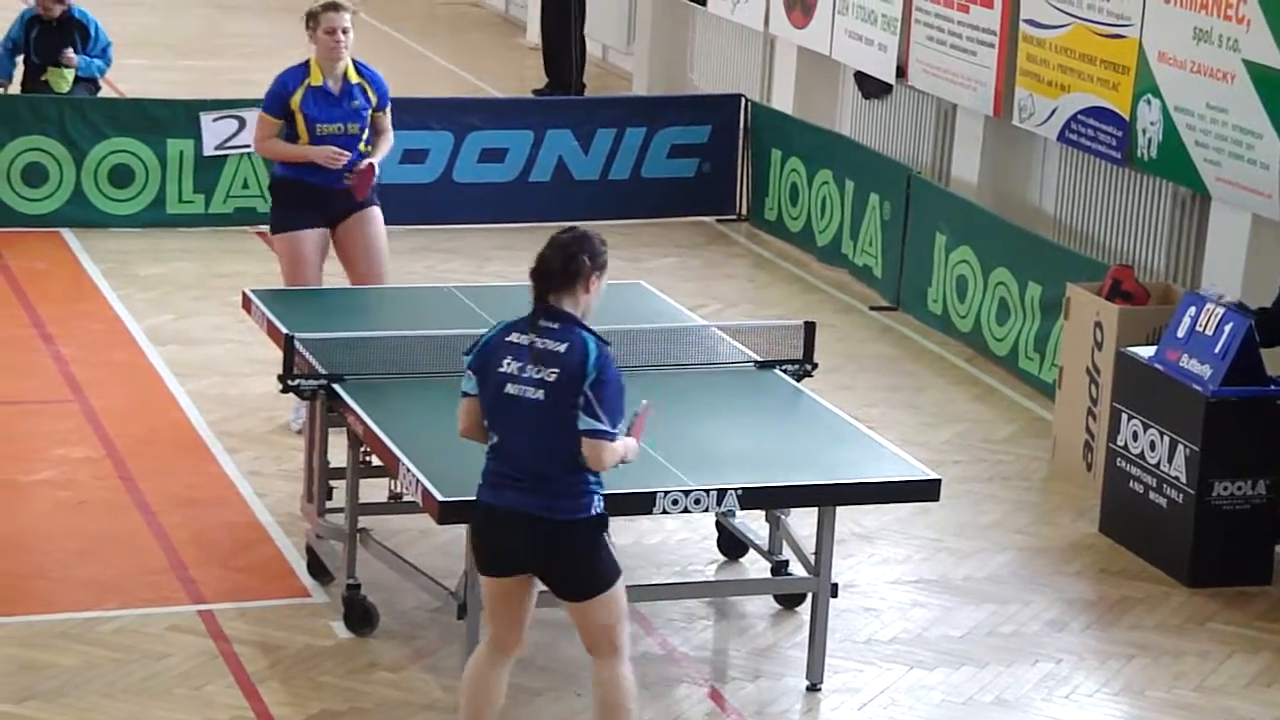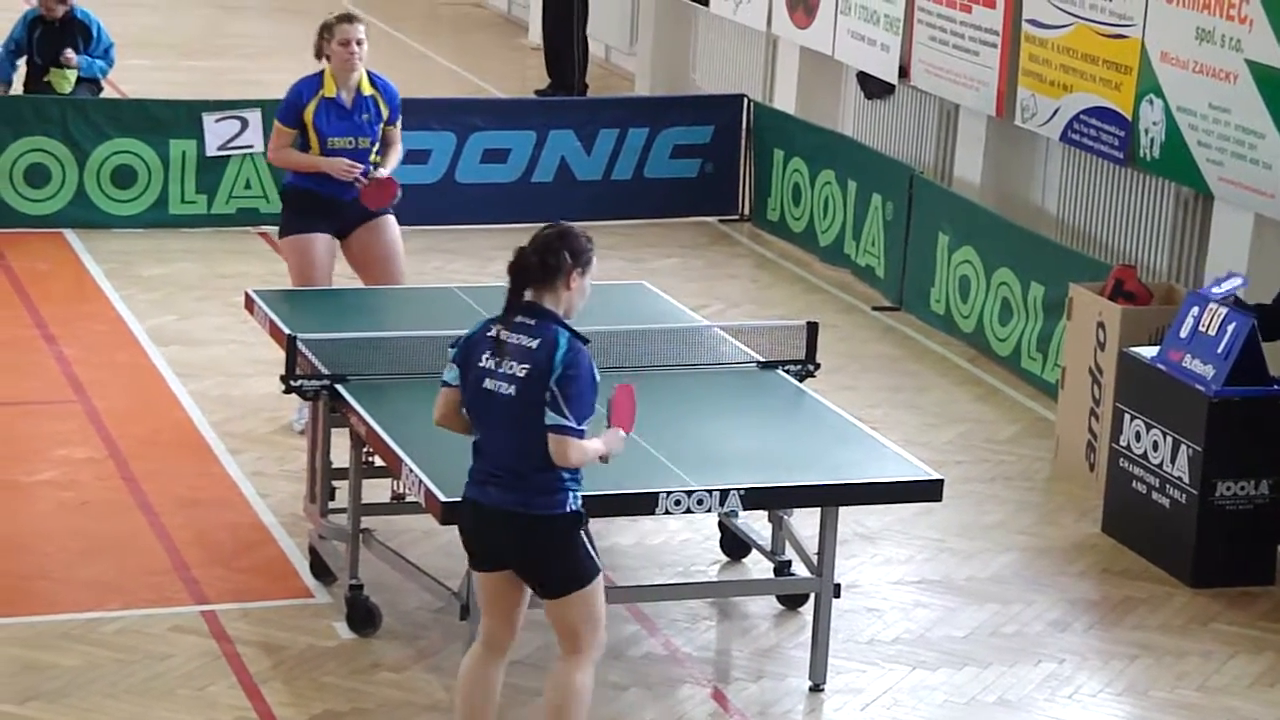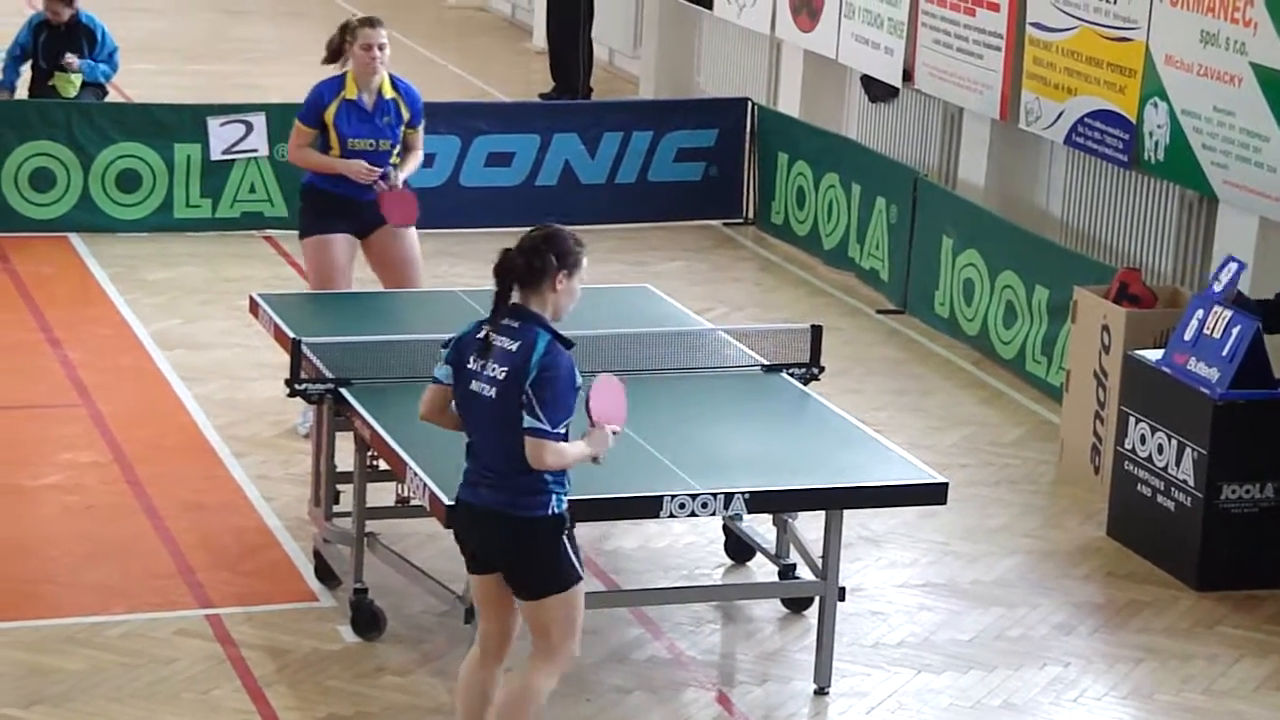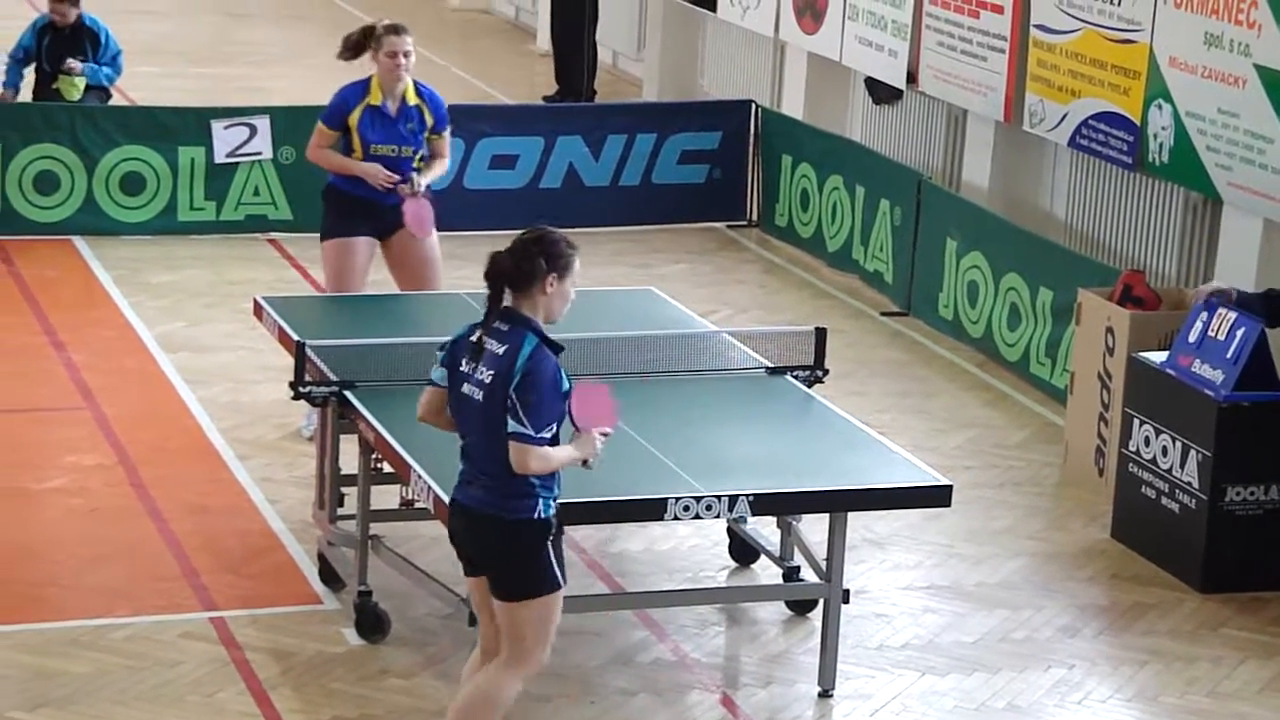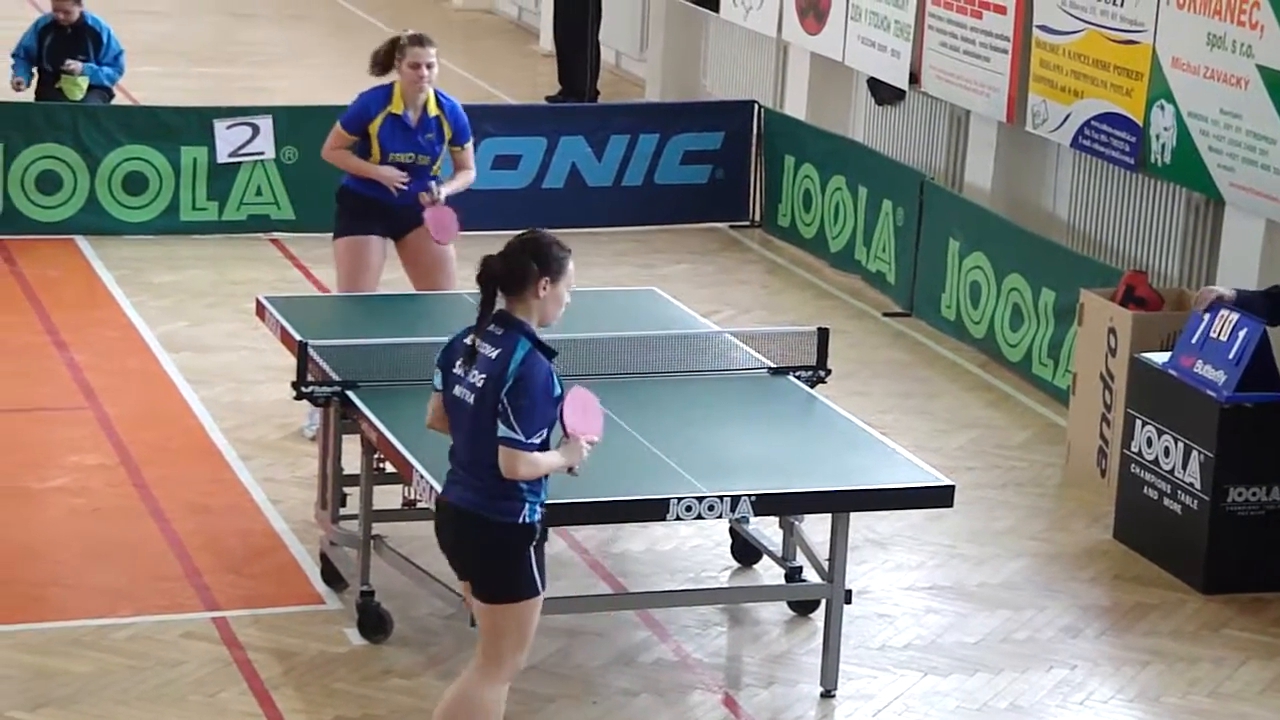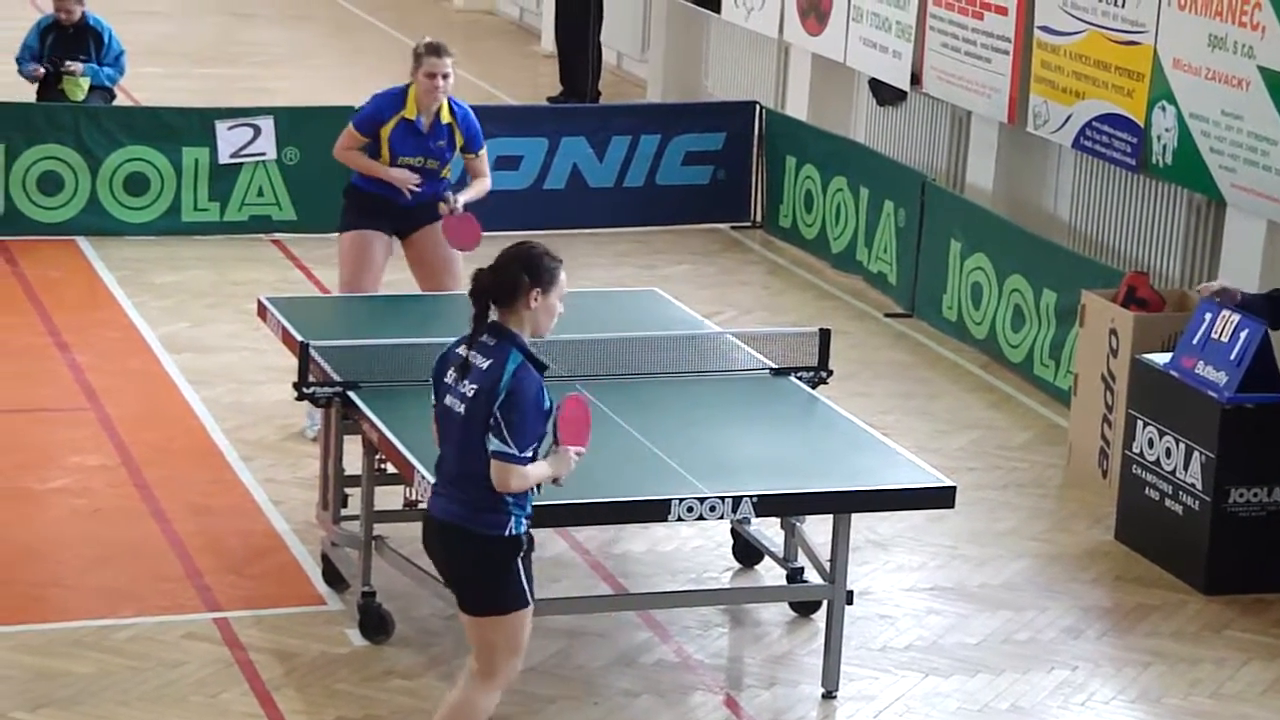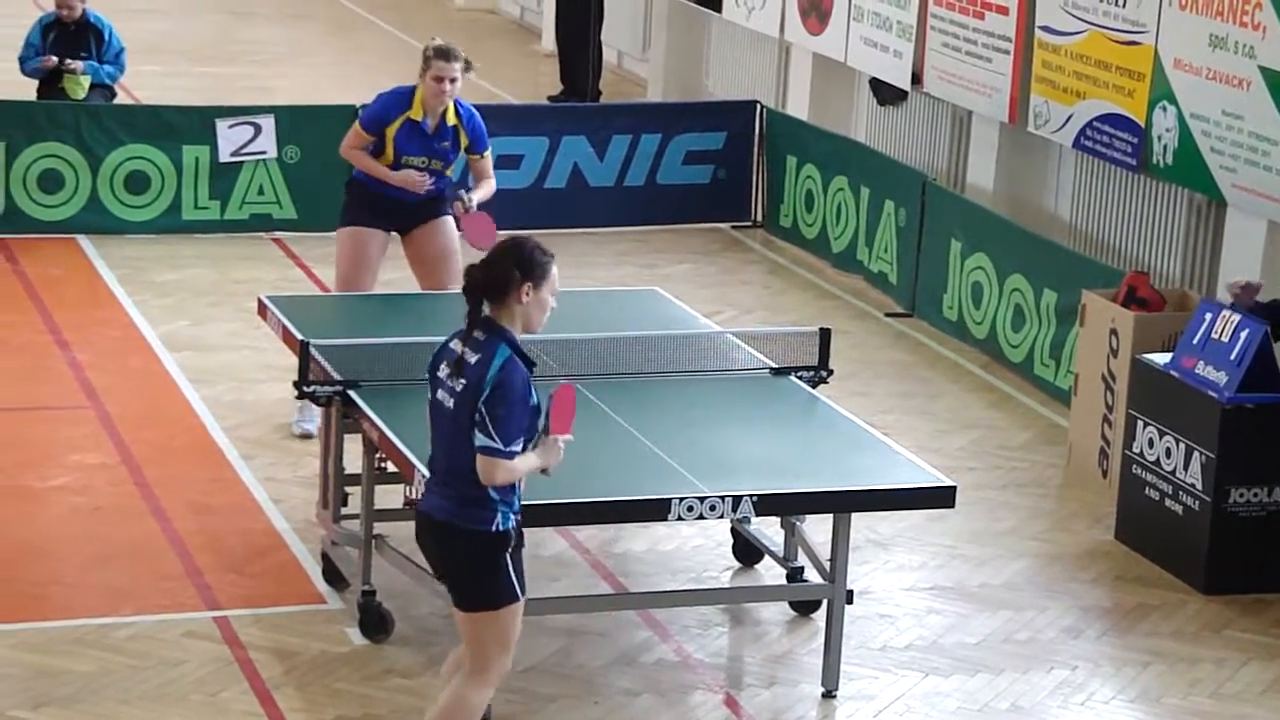
dt=0.1s
person 1, frame 1
left shoulder: (495, 342)
right shoulder: (593, 358)
left elbow: (468, 425)
right elbow: (598, 457)
right wrist: (626, 447)
left hip: (495, 514)
right hip: (567, 524)
left knee: (499, 643)
right knee: (610, 652)
person 1, frame 2
left shoulder: (479, 337)
right shoulder: (568, 354)
left elbow: (445, 415)
right elbow: (565, 453)
right wrist: (606, 443)
left hip: (483, 510)
right hip: (547, 521)
left knee: (493, 642)
right knee: (582, 650)
person 1, frame 3
left shoulder: (473, 336)
right shoulder: (550, 359)
left elbow: (431, 409)
right elbow: (543, 457)
right wrist: (590, 444)
left hip: (474, 512)
right hip: (530, 523)
left knee: (492, 644)
right knee: (554, 654)
person 1, frame 4
left shoulder: (468, 339)
right shoulder: (537, 363)
left elbow: (428, 411)
right elbow: (527, 461)
right wrist: (578, 448)
left hip: (468, 513)
right hip: (519, 525)
left knee: (494, 647)
right knee: (521, 660)
person 1, frame 5
left shoulder: (463, 342)
right shoulder: (529, 368)
left elbow: (436, 418)
right elbow: (516, 466)
right wrist: (565, 455)
left hip: (456, 515)
right hip: (502, 528)
left knee: (493, 653)
right knee: (502, 664)
person 1, frame 6
left shoulder: (457, 353)
right shoulder: (520, 380)
right elbow: (507, 478)
right wrist: (553, 465)
left hip: (443, 525)
right hip: (489, 540)
left knee: (488, 661)
right knee: (496, 673)
person 1, frame 7
left shoulder: (454, 348)
right shoulder: (509, 374)
right elbow: (493, 473)
right wrist: (541, 457)
left hip: (437, 520)
right hip: (480, 533)
left knee: (477, 652)
right knee: (488, 668)
person 2, frame 1
left shoulder: (371, 82)
right shoulder: (289, 83)
left elbow: (385, 134)
right elbow: (262, 144)
left wrist: (373, 161)
right wrist: (313, 153)
left hip: (354, 195)
right hip: (298, 199)
right ankle: (308, 397)
person 2, frame 2
left shoulder: (384, 93)
right shoulder: (303, 93)
left elbow: (394, 146)
right elbow: (276, 153)
left wrist: (383, 172)
right wrist: (326, 164)
left hip: (365, 204)
right hip: (309, 206)
right ankle: (310, 398)
person 2, frame 3
left shoulder: (406, 97)
right shoulder: (326, 95)
left elbow: (414, 151)
right elbow: (295, 152)
left wrist: (399, 175)
right wrist: (343, 165)
left hip: (384, 206)
right hip: (328, 206)
right ankle: (314, 402)
person 2, frame 4
left shoulder: (430, 103)
right shoulder: (350, 99)
left elbow: (442, 158)
right elbow: (316, 151)
left wrist: (422, 180)
right wrist: (362, 168)
left hip: (405, 208)
right hip: (350, 208)
right ankle: (319, 404)
person 2, frame 5
left shoulder: (451, 113)
right shoulder: (371, 103)
left elbow: (467, 170)
right elbow: (331, 151)
left wrist: (444, 190)
right wrist: (375, 171)
left hip: (419, 209)
right hip: (363, 208)
person 2, frame 6
left shoulder: (463, 119)
right shoulder: (384, 106)
left elbow: (483, 179)
right elbow: (343, 150)
left wrist: (460, 199)
right wrist: (388, 172)
left hip: (428, 209)
right hip: (370, 206)
person 2, frame 7
left shoulder: (470, 122)
right shoulder: (391, 105)
left elbow: (487, 180)
right elbow: (349, 149)
left wrist: (473, 198)
right wrist: (393, 176)
left hip: (429, 205)
right hip: (371, 200)
right ankle: (310, 398)
